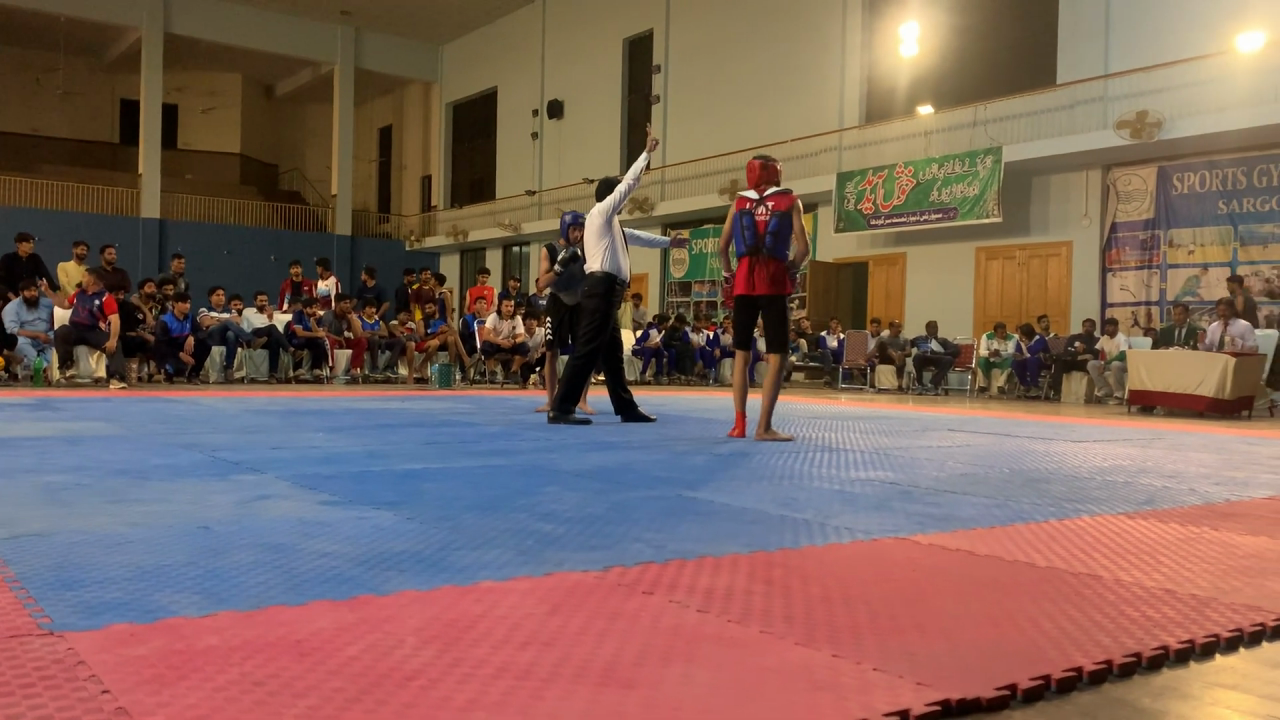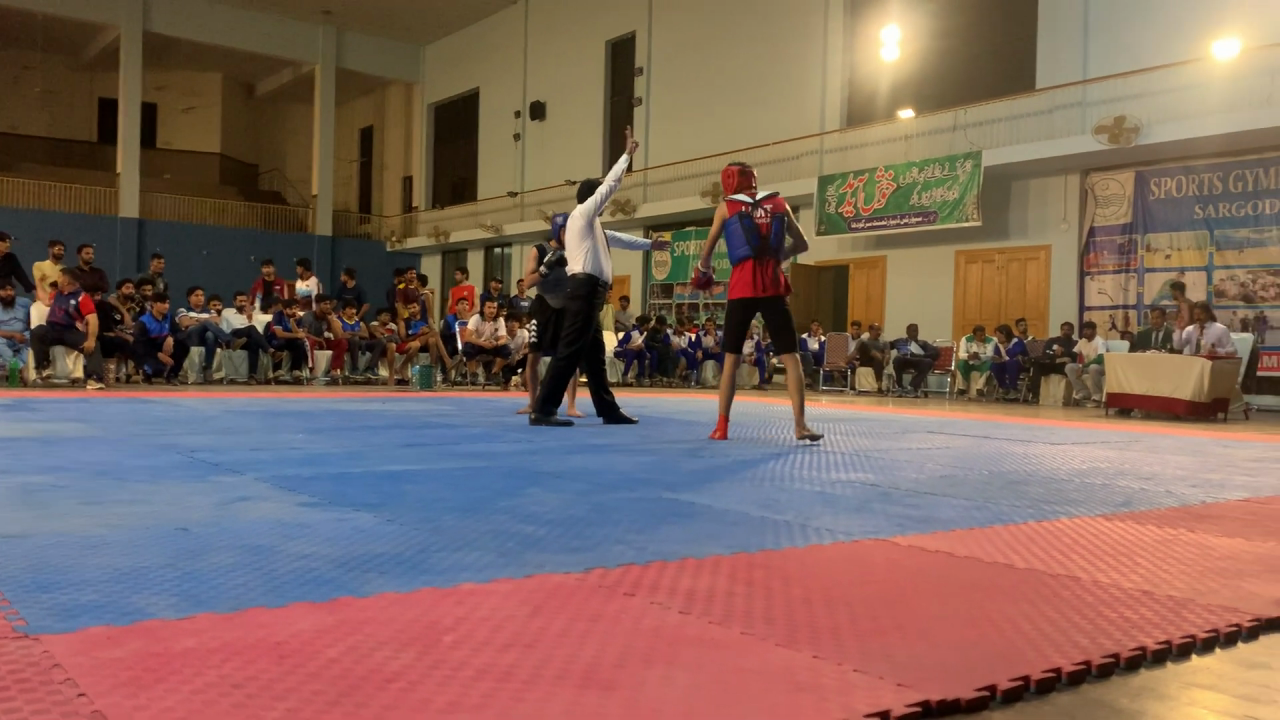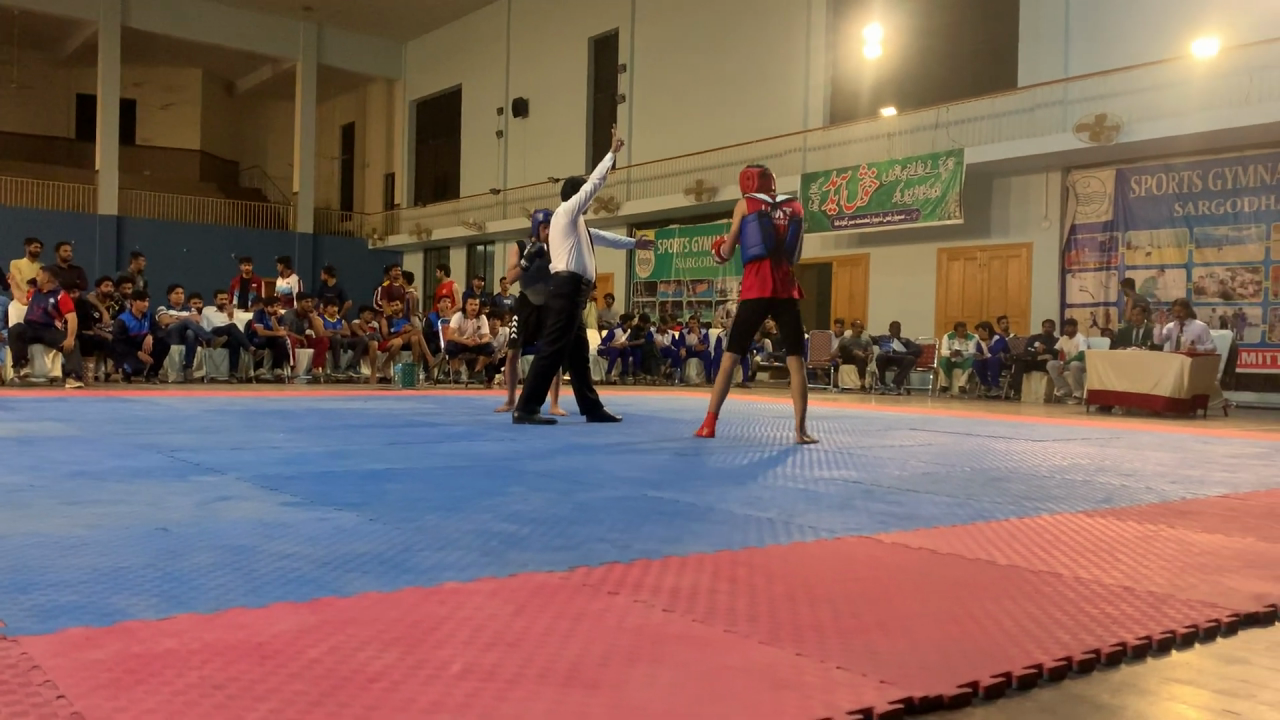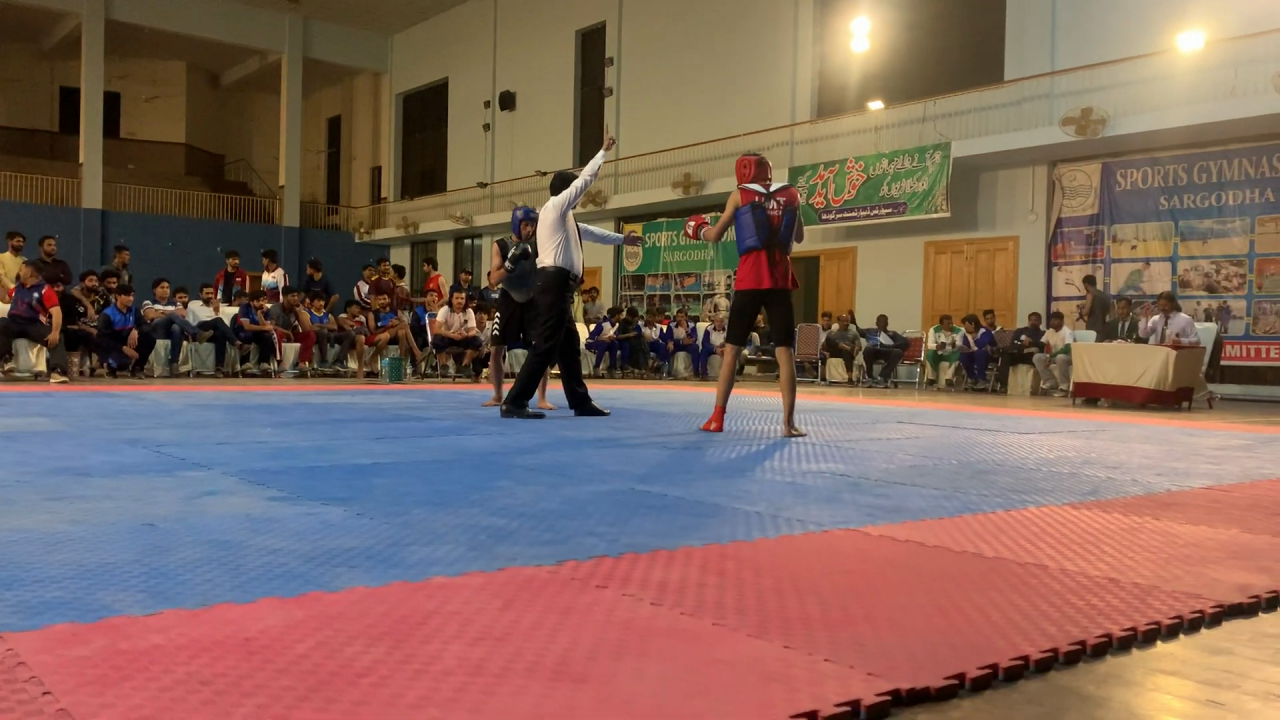
dt=0.3s
person 1, frame 1
left shoulder: (609, 223)
right shoulder: (601, 212)
left elbow: (636, 236)
right elbow: (629, 182)
left wrist: (668, 242)
right wrist: (647, 152)
left hip: (605, 290)
right hip: (602, 288)
left knee: (612, 352)
right knee: (587, 349)
left ankle: (626, 408)
right ankle: (561, 409)
person 1, frame 2
left shoulder: (592, 225)
right shoulder: (582, 214)
left elbow: (617, 239)
right elbow: (610, 184)
left wrist: (650, 244)
right wrist: (627, 154)
left hip: (587, 292)
right hip: (585, 290)
left knee: (594, 353)
right knee: (570, 351)
left ankle: (608, 409)
right ankle: (542, 410)
person 1, frame 3
left shoulder: (575, 222)
right shoulder: (567, 211)
left elbow: (601, 237)
right elbow: (595, 182)
left wrist: (634, 243)
right wrist: (613, 153)
left hip: (570, 290)
right hip: (568, 288)
left knee: (578, 352)
right knee: (552, 349)
left ankle: (591, 408)
right ankle: (525, 409)
person 1, frame 4
left shoulder: (563, 215)
right shoulder: (557, 204)
left elbow: (588, 232)
right elbow: (584, 179)
left wrist: (622, 239)
right wrist: (604, 150)
left hip: (556, 283)
right hip: (553, 282)
left knee: (569, 345)
right knee: (545, 346)
left ankle: (580, 401)
right ankle: (515, 401)
person 2, frame 1
left shoulder: (739, 202)
right shoulder: (790, 201)
left elbow: (722, 246)
right elbow: (802, 248)
left wrist: (727, 275)
right wrist: (791, 271)
left hip: (743, 282)
right hip: (774, 283)
left knee: (742, 355)
right knee: (776, 357)
left ankle: (739, 424)
right ankle: (764, 427)
person 2, frame 2
left shoulder: (726, 207)
right shoulder: (778, 203)
left elbow: (706, 252)
right elbow: (802, 244)
left wrist: (704, 271)
left hip: (742, 287)
right hip: (773, 286)
left knee: (731, 357)
right knee: (790, 356)
left ankle: (722, 426)
right ankle: (800, 423)
person 2, frame 3
left shoulder: (745, 204)
right shoulder: (795, 207)
left elbow: (727, 251)
left wrist: (719, 253)
left hip: (755, 288)
right hip: (786, 288)
left knee: (731, 356)
right knee: (796, 359)
left ankle: (709, 423)
right ankle: (800, 429)
person 2, frame 4
left shoulder: (740, 195)
right shoulder: (791, 195)
left elbow: (715, 235)
right elbow: (799, 237)
left wrist: (698, 229)
left hip: (750, 278)
right hip: (780, 279)
left knee: (732, 348)
right knee: (785, 351)
left ankle: (717, 418)
right ankle: (788, 422)
person 3, frame 1
right shoulder: (549, 250)
right elbow: (542, 284)
right wrist: (561, 265)
left hip: (581, 305)
right hip: (558, 305)
right knee: (551, 354)
left ankle: (583, 401)
right ankle: (551, 402)
person 3, frame 2
right shoulder: (538, 252)
right elbow: (527, 283)
right wrist: (547, 267)
left hip: (567, 309)
right hip: (542, 308)
right knee: (533, 356)
left ankle: (571, 405)
right ankle: (533, 402)
person 3, frame 3
right shoulder: (521, 247)
right elbow: (509, 278)
right wrist: (527, 260)
right hip: (526, 304)
right knee: (513, 354)
left ankle: (554, 404)
right ankle: (510, 400)
person 3, frame 4
left shoulder: (538, 244)
right shoulder: (500, 246)
right elbow: (493, 280)
right wrist: (511, 263)
left hip: (532, 302)
right hip: (508, 301)
right knee: (496, 350)
left ankle: (541, 398)
right ankle: (498, 396)
